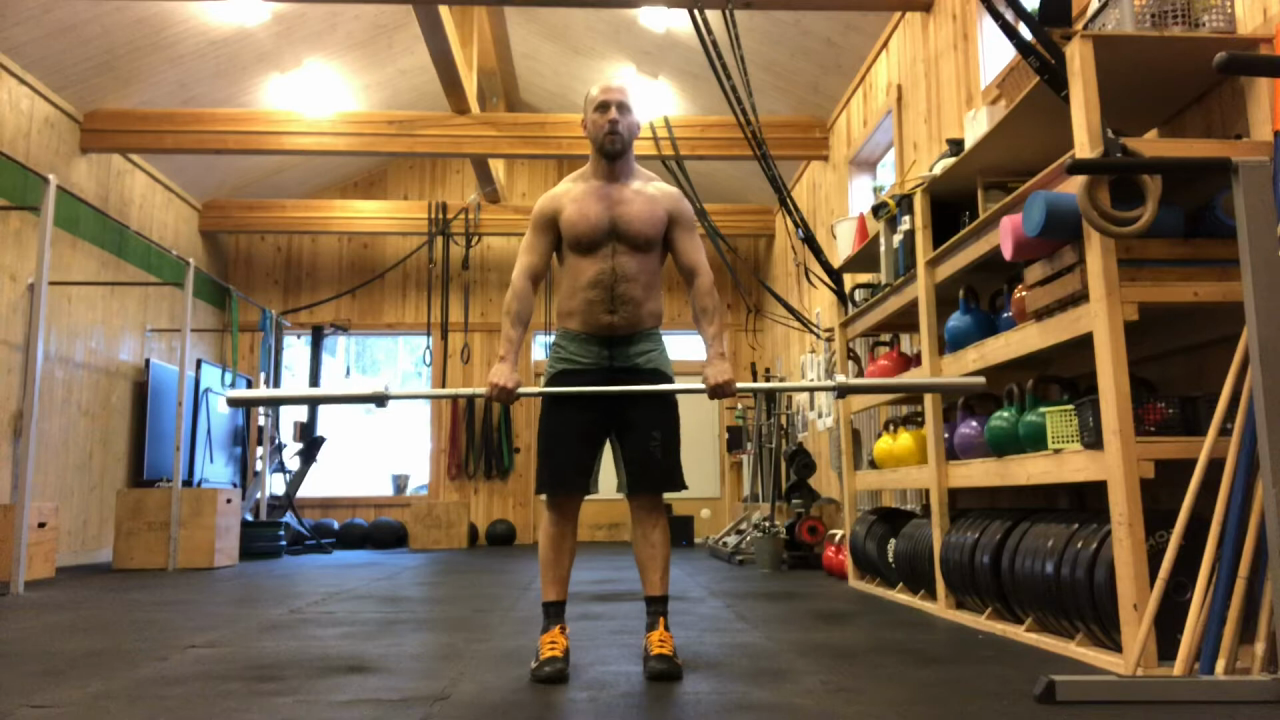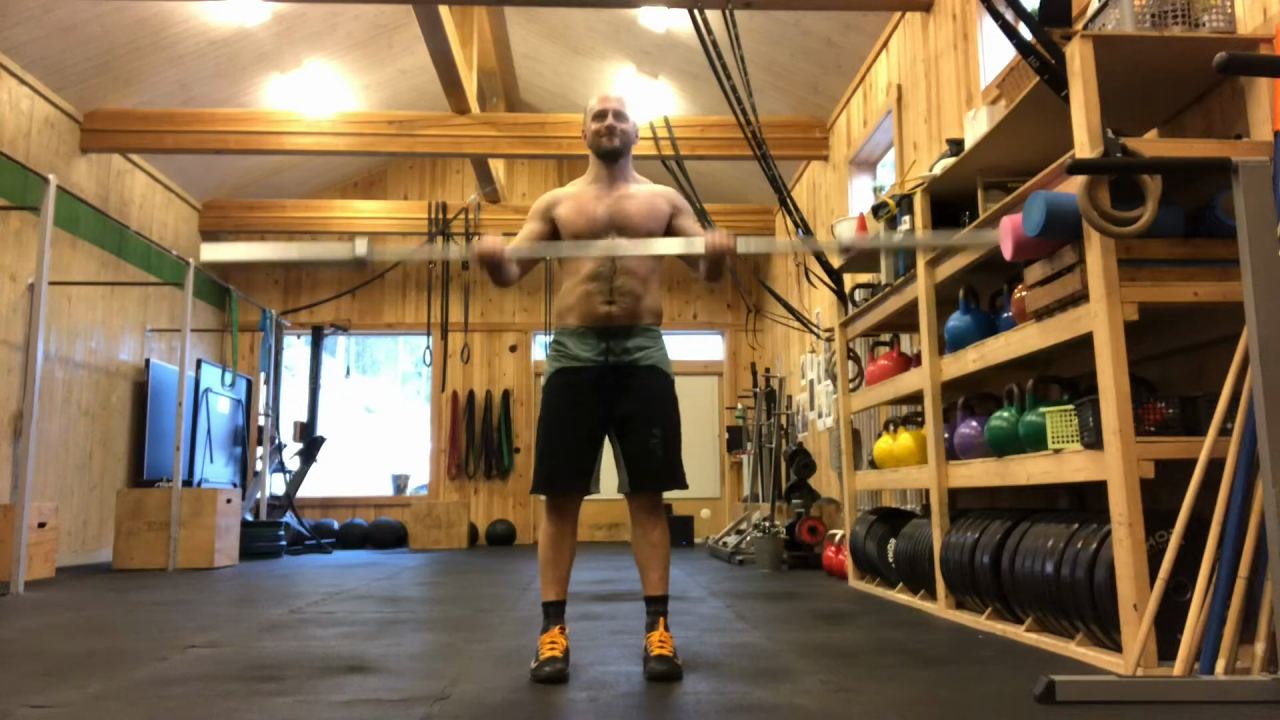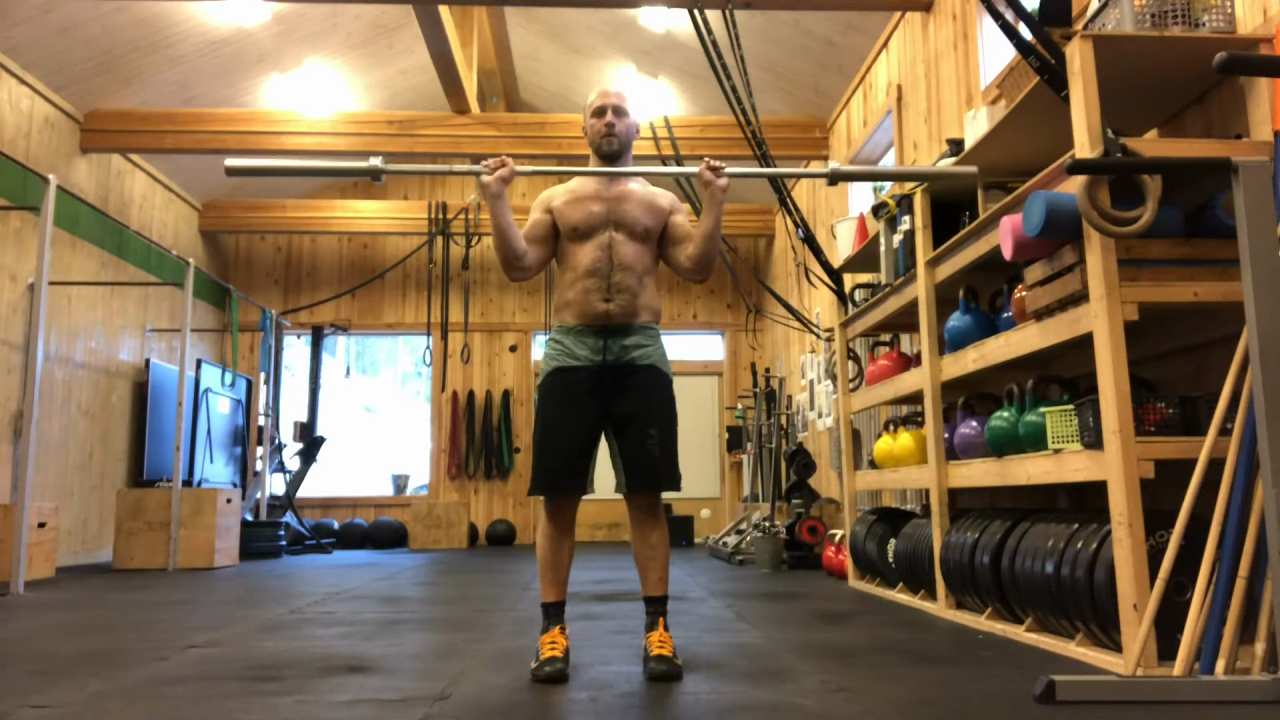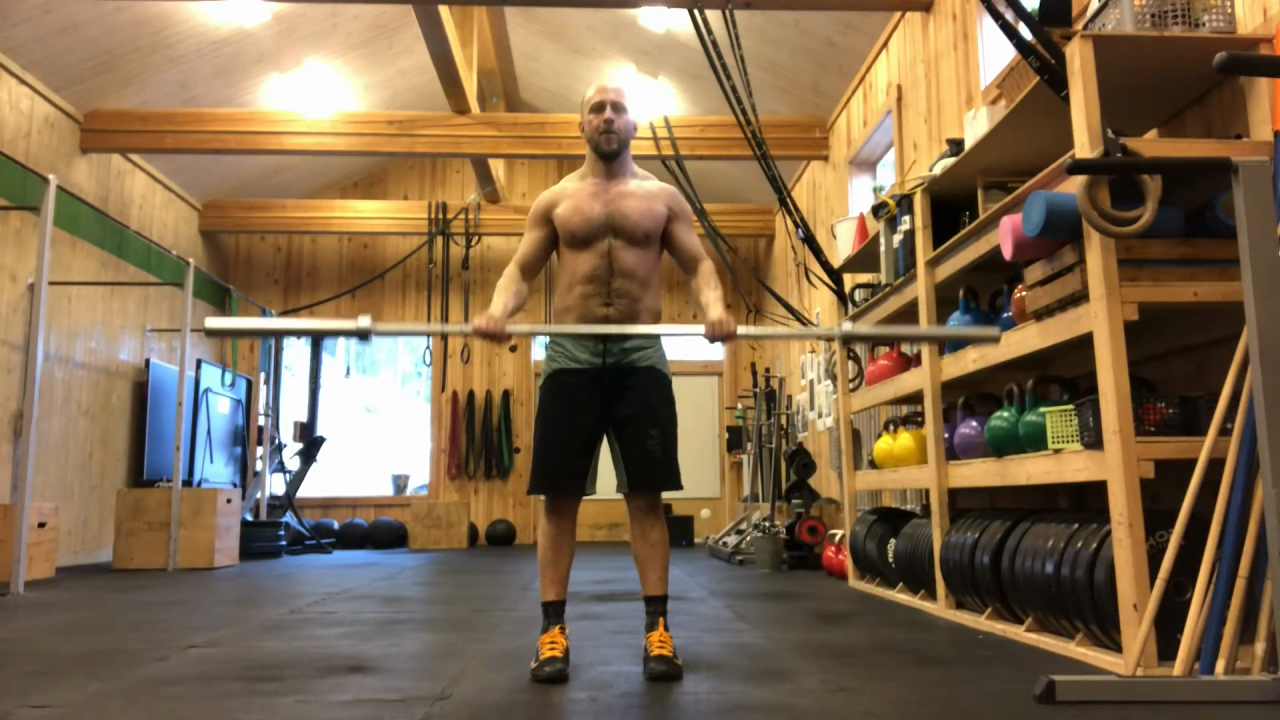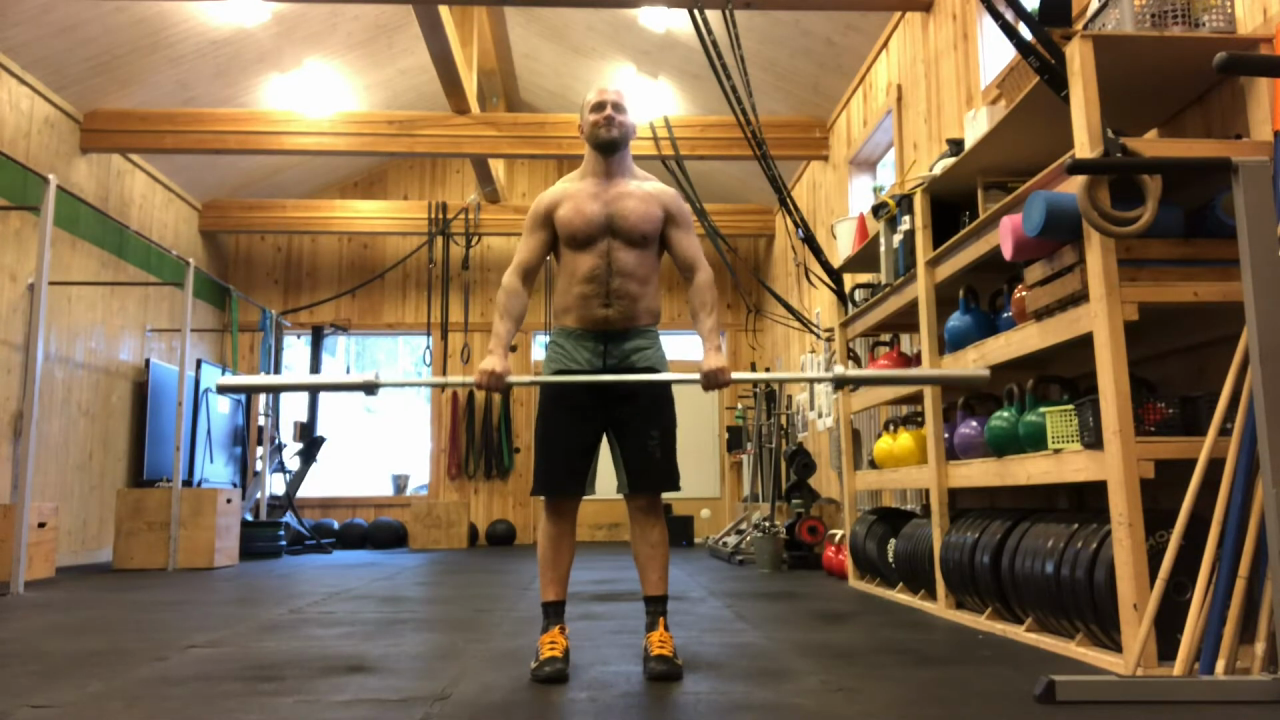
dt=0.7s
person 1, frame 1
left shoulder: (667, 200)
right shoulder: (556, 201)
left elbow: (699, 277)
right elbow: (524, 280)
left wrist: (716, 354)
right wrist: (506, 358)
left hip: (643, 357)
right hip: (574, 358)
left knee: (649, 497)
right knee: (561, 498)
left ankle: (657, 627)
right ankle: (553, 630)
person 1, frame 2
left shoulder: (663, 198)
right shoulder: (557, 201)
left elbow: (708, 269)
right elbow: (512, 271)
left wrist: (717, 250)
right wrist: (494, 258)
left hip: (642, 354)
right hip: (574, 354)
left knee: (648, 493)
right knee: (561, 495)
left ankle: (657, 627)
right ankle: (553, 628)
person 1, frame 3
left shoulder: (663, 199)
right shoulder: (555, 198)
left elbow: (697, 267)
right elbow: (518, 266)
left wrist: (713, 198)
right wrist: (496, 197)
left hip: (640, 353)
right hip: (571, 353)
left knee: (646, 495)
right knee: (558, 496)
left ankle: (657, 628)
right ankle: (553, 630)
person 1, frame 4
left shoulder: (663, 197)
right shoulder: (554, 200)
left elbow: (697, 264)
right elbow: (521, 269)
left wrist: (715, 310)
right wrist: (497, 312)
left hip: (641, 356)
right hip: (570, 356)
left knee: (646, 495)
right knee: (559, 497)
left ankle: (656, 629)
right ankle: (553, 631)
person 1, frame 5
left shoulder: (663, 198)
right shoulder: (554, 200)
left elbow: (696, 272)
right elbow: (518, 276)
left wrist: (712, 346)
right wrist: (496, 348)
left hip: (640, 353)
right hip: (570, 354)
left knee: (646, 495)
right knee: (559, 496)
left ankle: (657, 628)
right ankle: (553, 630)
